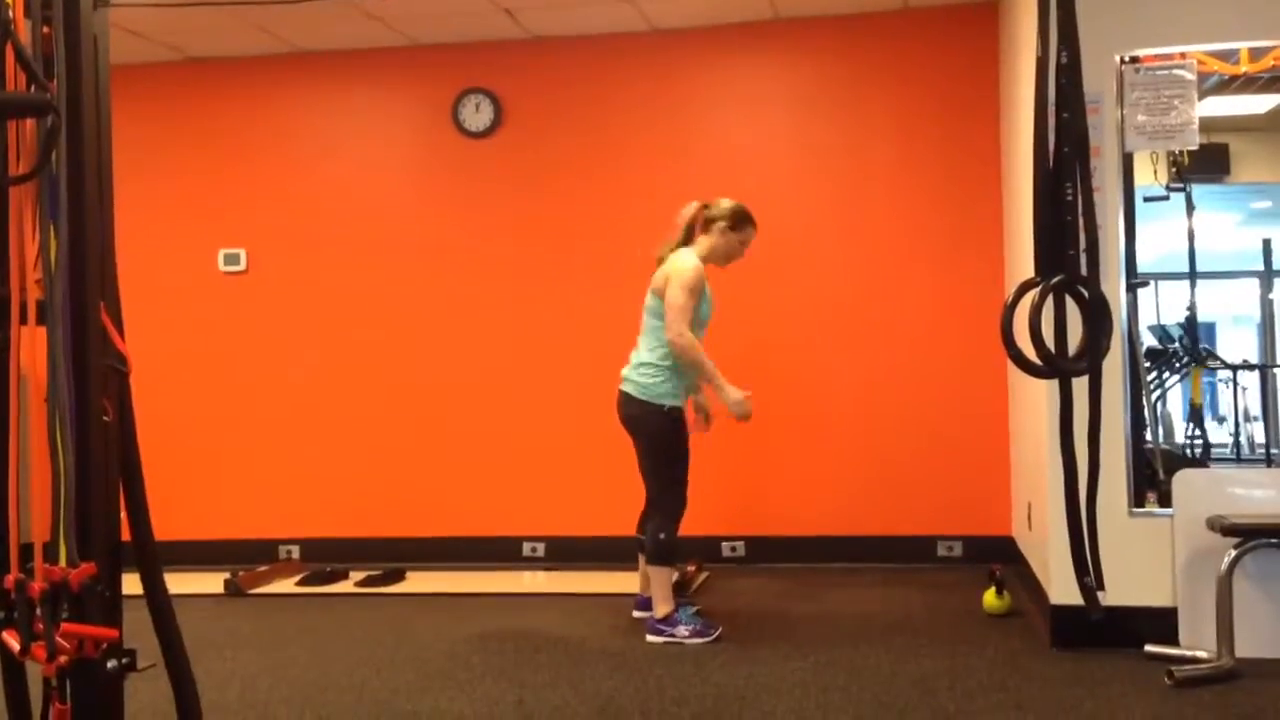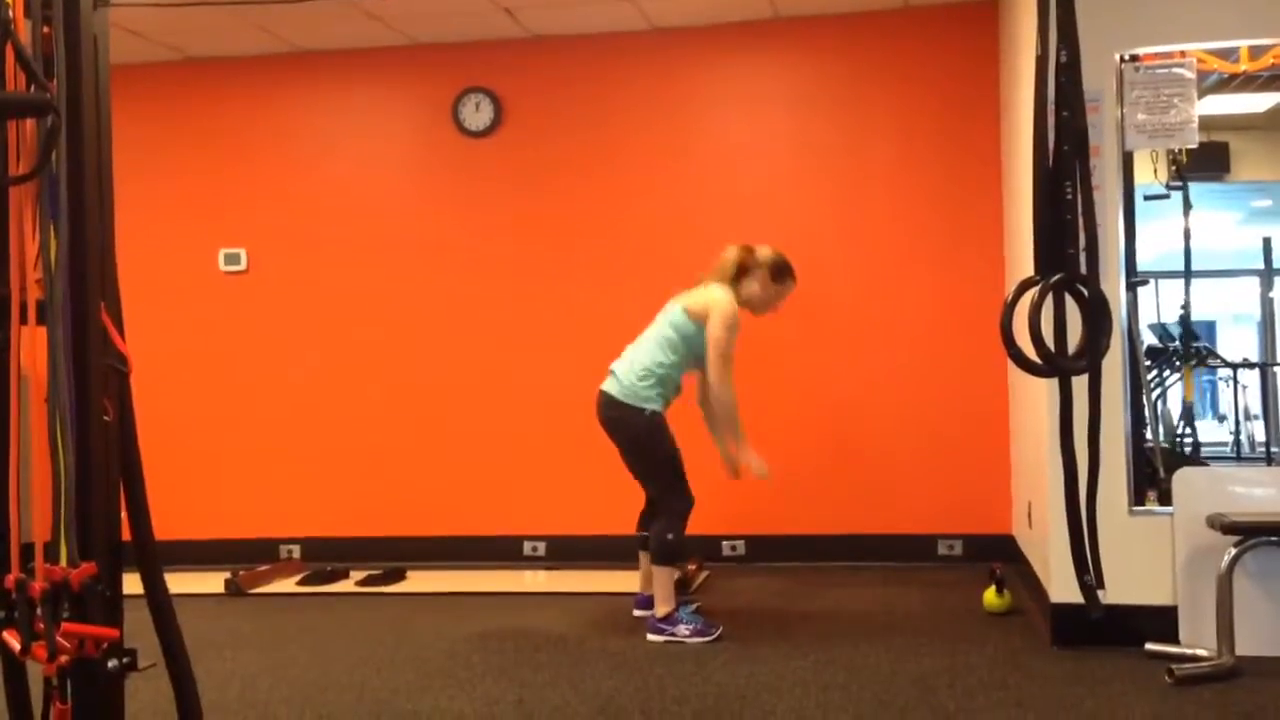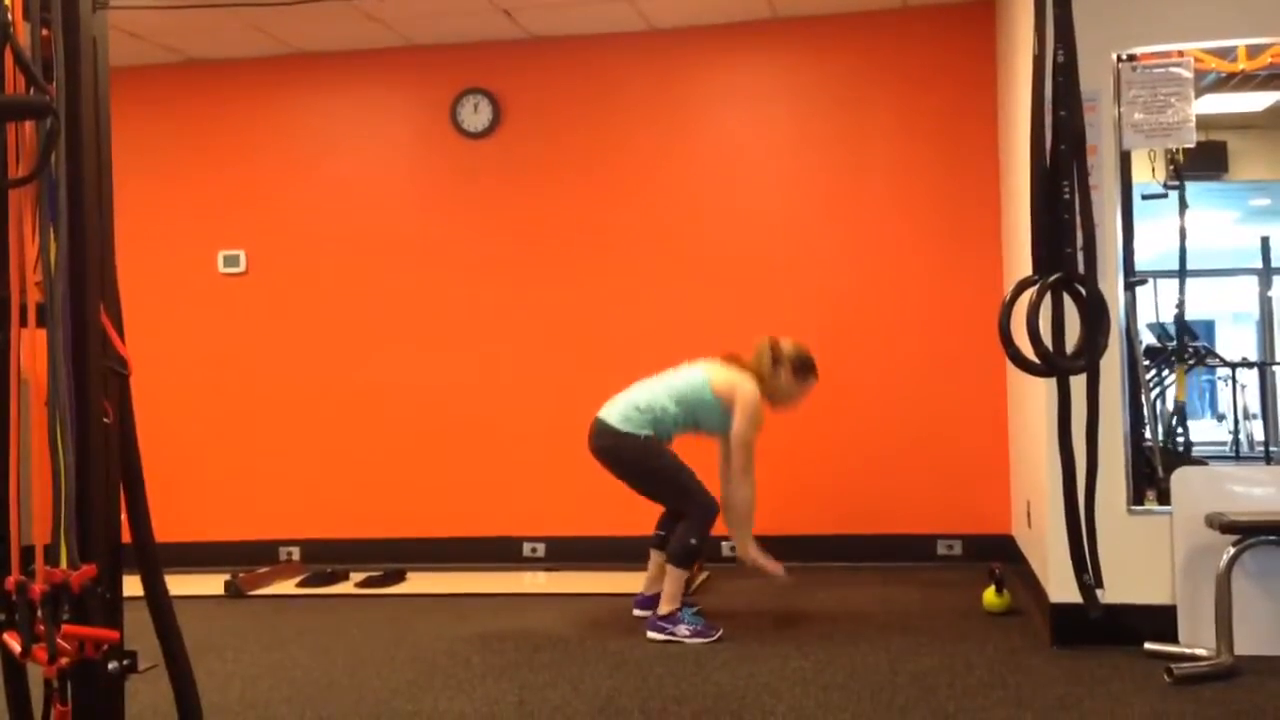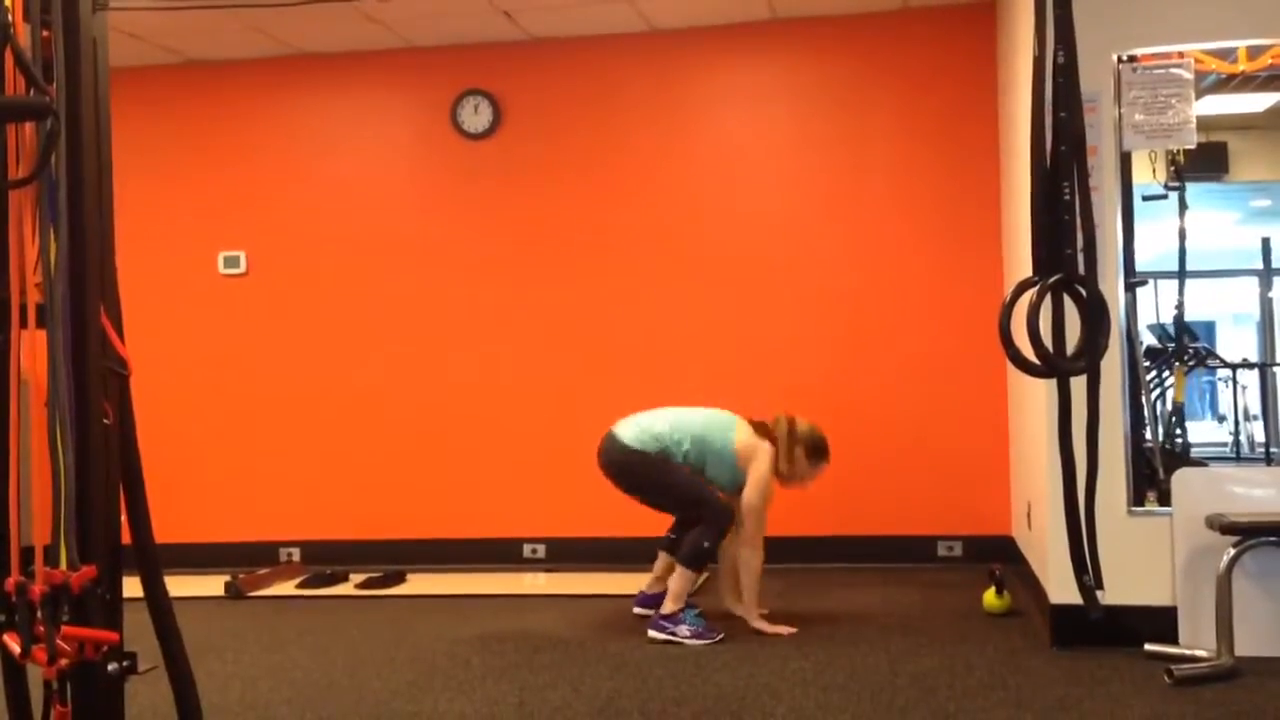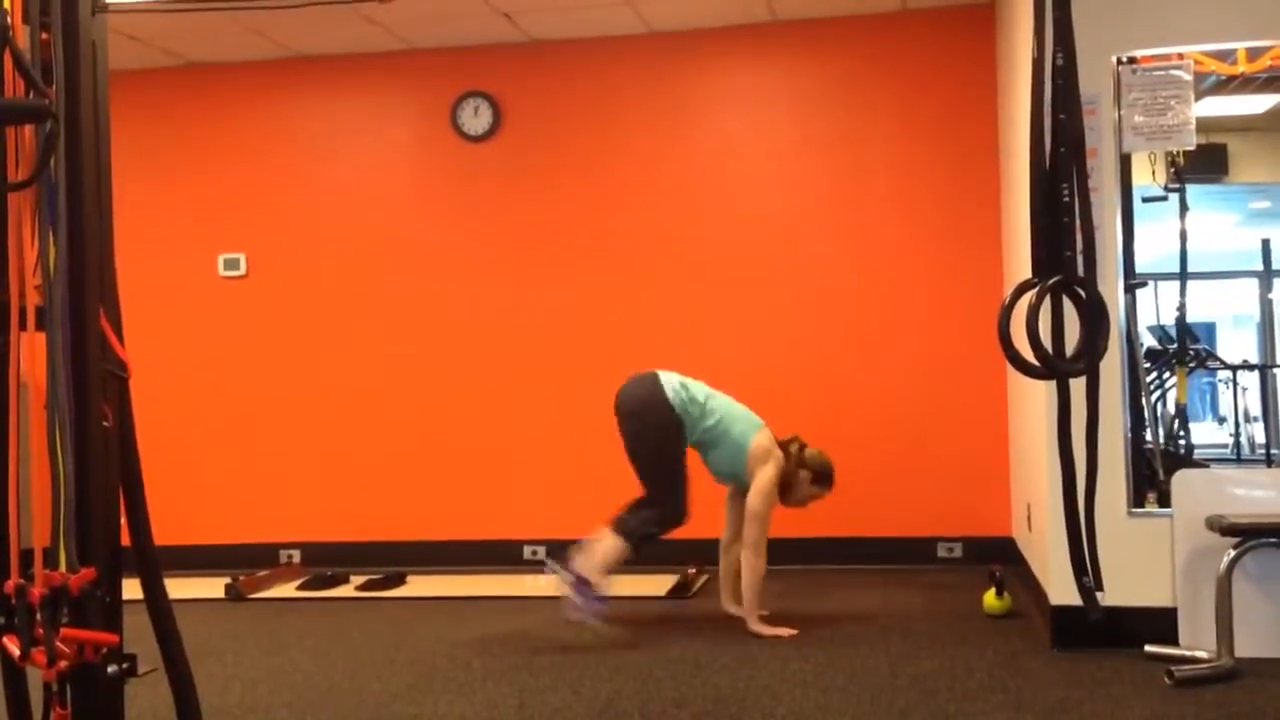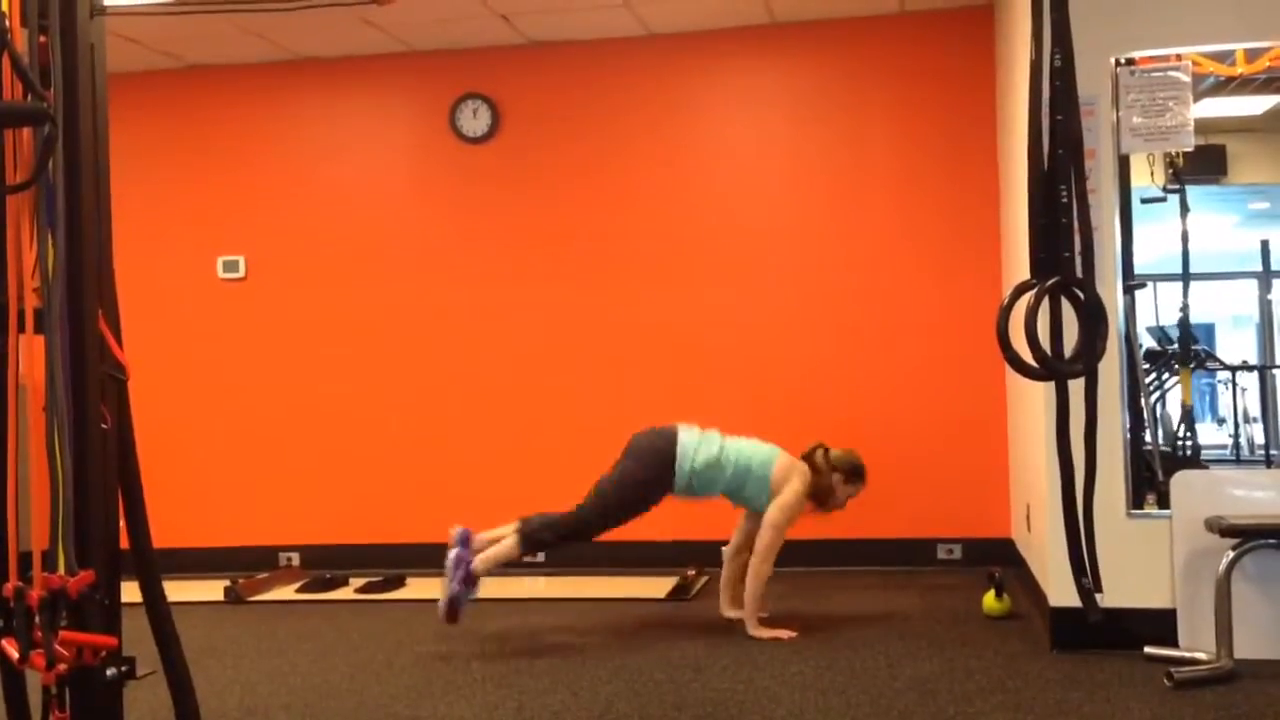
dt=0.2s
person 1, frame 1
left shoulder: (683, 266)
right shoulder: (688, 266)
right elbow: (678, 337)
left wrist: (695, 394)
right wrist: (724, 389)
left hip: (646, 398)
right hip: (653, 401)
left knee: (662, 499)
right knee: (668, 502)
left ankle: (648, 596)
right ankle: (663, 617)
person 1, frame 2
left shoulder: (709, 299)
right shoulder: (725, 306)
left elbow: (706, 385)
right elbow: (719, 383)
left wrist: (724, 446)
right wrist: (741, 450)
left hip: (621, 399)
right hip: (633, 405)
left knee: (662, 497)
right knee: (675, 501)
left ankle: (648, 595)
right ankle: (664, 616)
person 1, frame 3
left shoulder: (734, 383)
right shoulder: (749, 395)
left elbow: (730, 474)
right elbow: (741, 478)
left wrist: (739, 535)
right wrist: (747, 545)
left hip: (614, 429)
right hip: (625, 435)
left knee: (683, 506)
right knee: (700, 510)
left ankle: (650, 594)
right ankle: (666, 616)
person 1, frame 4
left shoulder: (748, 452)
right shoulder: (762, 460)
left elbow: (736, 536)
right elbow: (751, 544)
left wrist: (732, 599)
right wrist: (753, 615)
left hip: (624, 445)
right hip: (632, 452)
left knee: (700, 514)
right knee: (714, 516)
left ankle: (652, 594)
right ankle: (670, 616)
person 1, frame 5
left shoulder: (752, 466)
right shoulder: (772, 468)
left elbow: (732, 541)
right elbow: (752, 549)
left wrist: (730, 602)
right wrist: (753, 620)
left hip: (650, 395)
right hip: (655, 402)
left knee: (659, 500)
right knee: (668, 508)
left ankle: (584, 562)
right ankle: (588, 582)
person 1, frame 6
left shoulder: (777, 480)
right shoulder: (798, 486)
left elbow: (741, 545)
right elbow: (760, 558)
left wrist: (731, 604)
right wrist: (753, 624)
left hip: (665, 449)
right hip: (665, 460)
left knee: (585, 521)
right knee: (586, 520)
left ankle: (475, 545)
right ankle: (471, 566)
